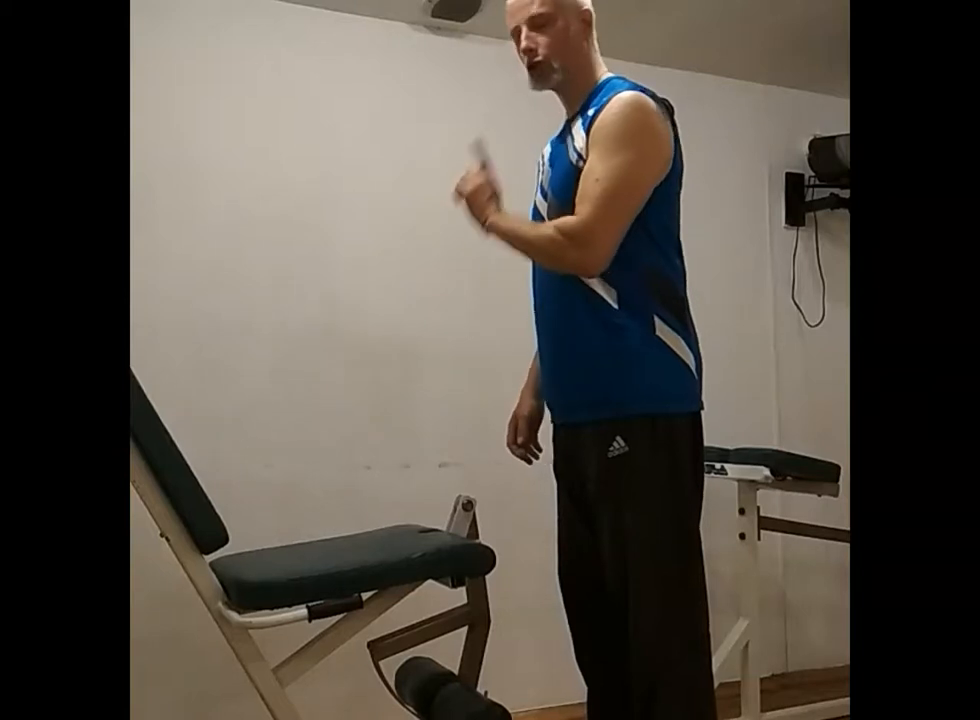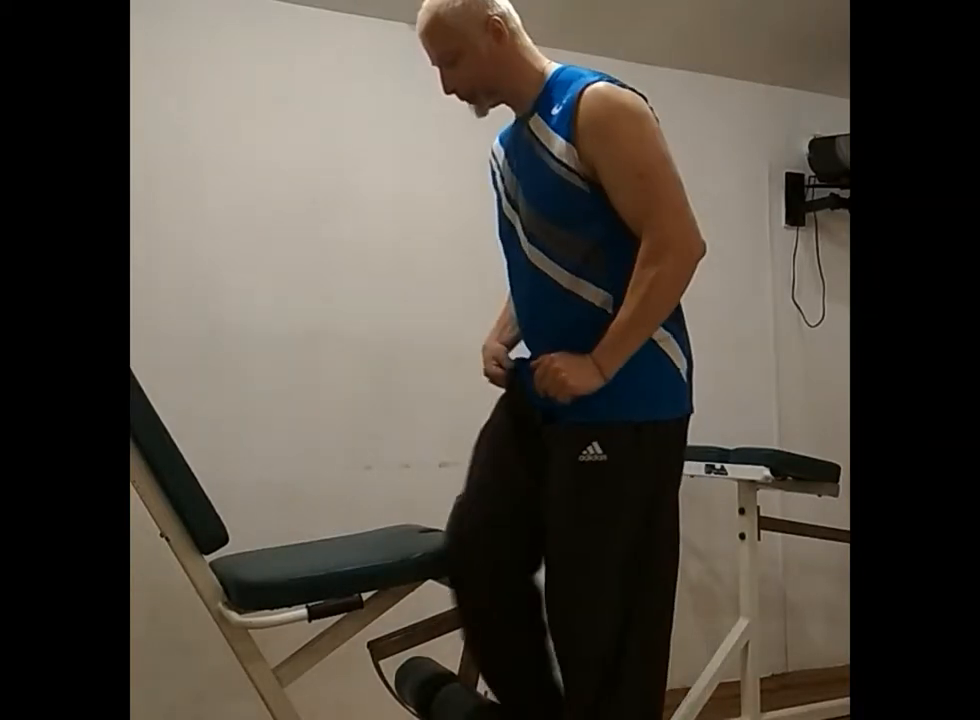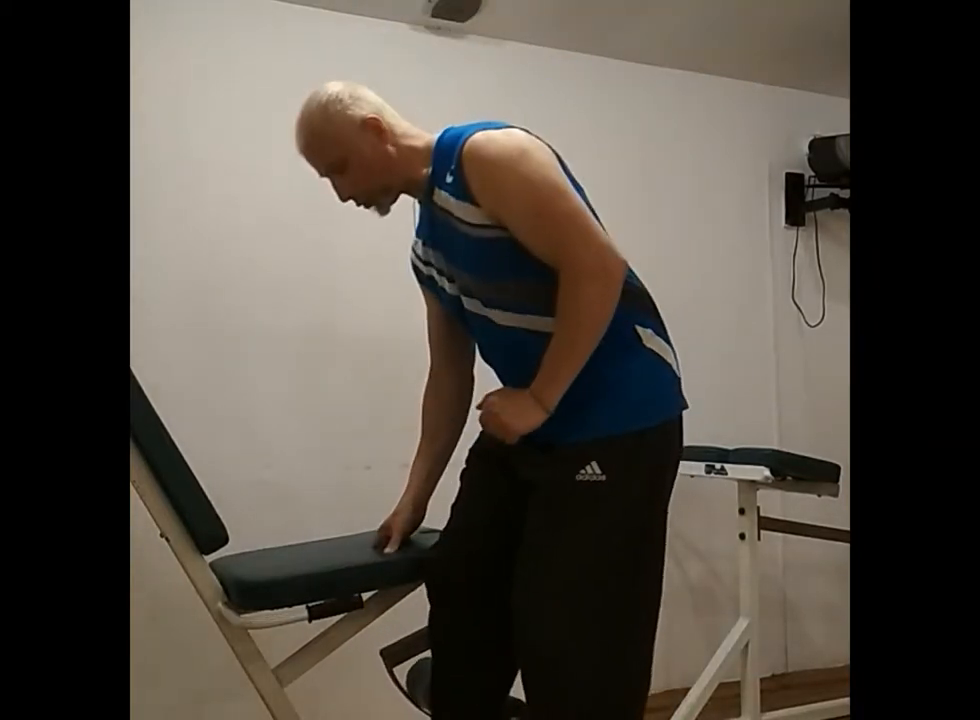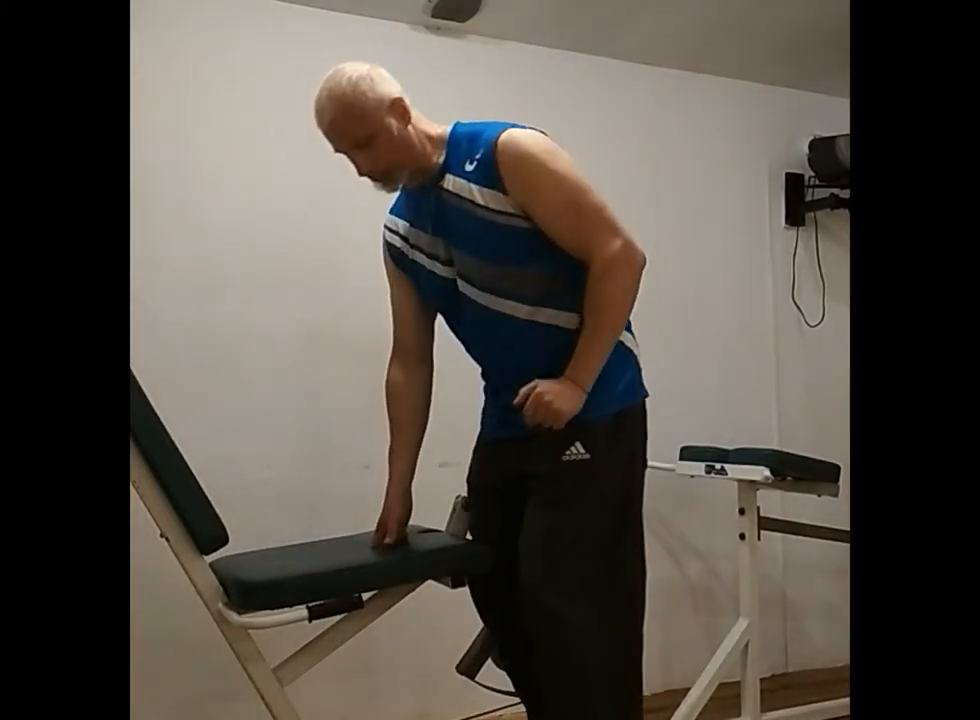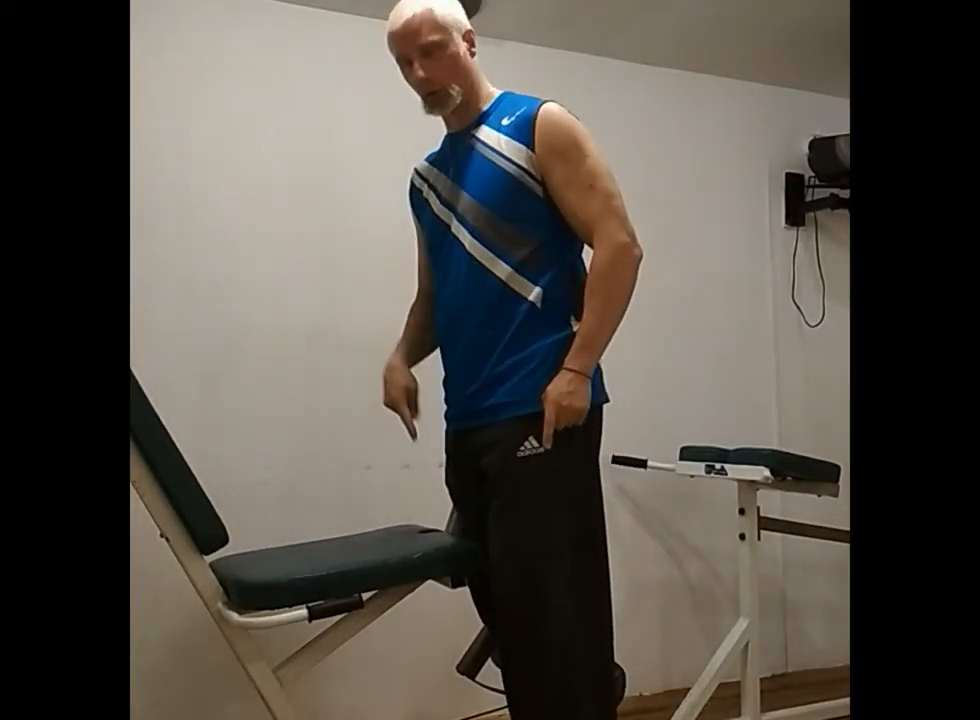
dt=1s
person 1, frame 1
left shoulder: (629, 113)
right shoulder: (560, 143)
left elbow: (586, 248)
left wrist: (492, 215)
right wrist: (533, 391)
left hip: (642, 406)
right hip: (582, 409)
left knee: (657, 605)
right knee: (593, 600)
person 1, frame 2
left shoulder: (600, 107)
right shoulder: (506, 147)
left elbow: (676, 243)
left wrist: (599, 365)
right wrist: (502, 335)
left hip: (625, 405)
right hip: (540, 395)
left knee: (602, 609)
right knee: (477, 553)
person 1, frame 3
left shoulder: (489, 155)
right shoulder: (426, 246)
left elbow: (597, 266)
right elbow: (449, 377)
left wrist: (540, 399)
right wrist: (414, 496)
left hip: (618, 418)
right hip: (523, 423)
left knee: (569, 625)
right knee: (459, 587)
person 1, frame 4
left shoulder: (509, 153)
right shoulder: (400, 231)
left elbow: (619, 255)
right elbow: (410, 361)
left wrist: (575, 384)
right wrist: (399, 486)
left hip: (592, 413)
right hip: (506, 424)
left knee: (571, 605)
right knee: (500, 595)
person 1, frame 5
left shoulder: (541, 126)
right shoulder: (427, 175)
left elbow: (618, 245)
left wrist: (577, 369)
right wrist: (402, 356)
left hip: (541, 409)
right hip: (468, 419)
left knee: (549, 605)
right knee: (500, 600)
